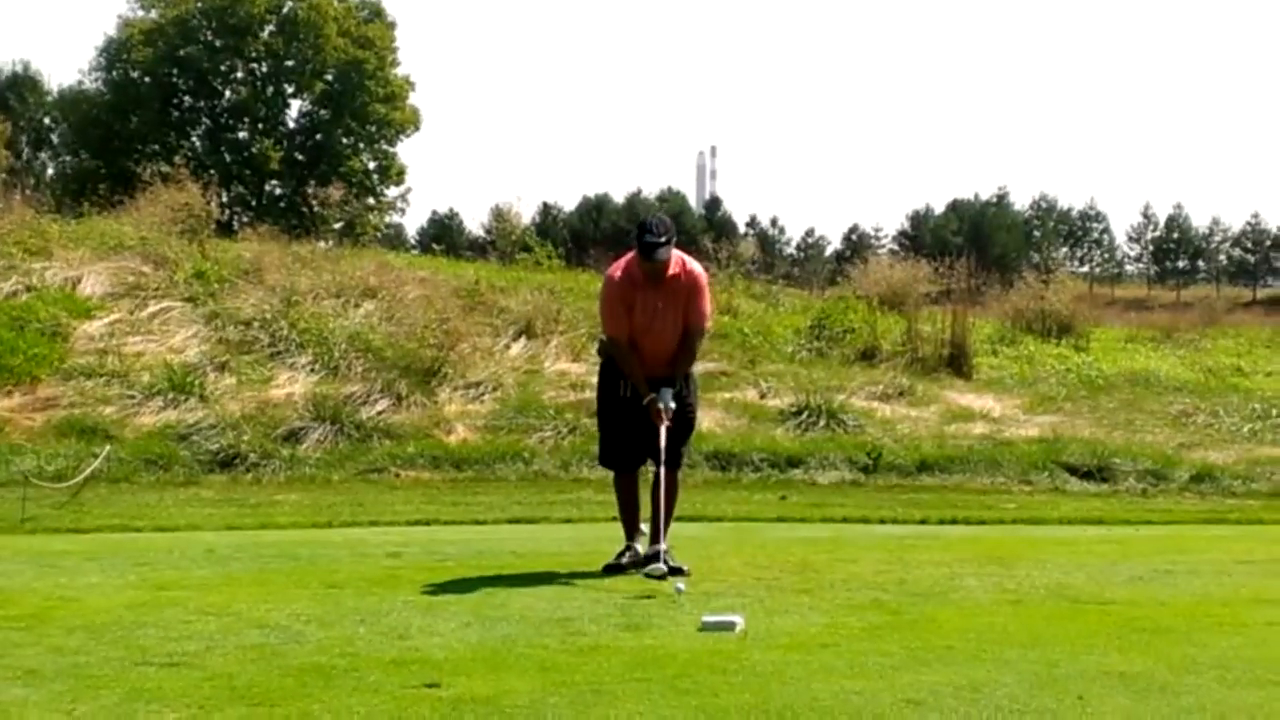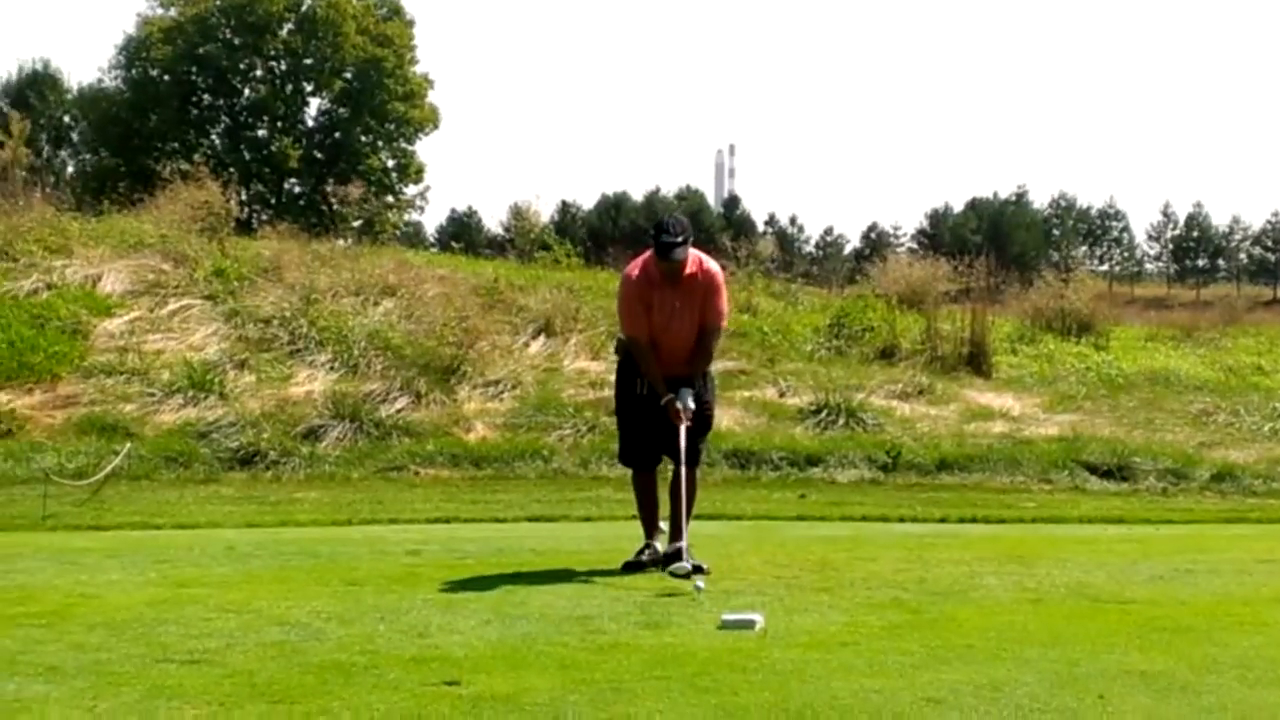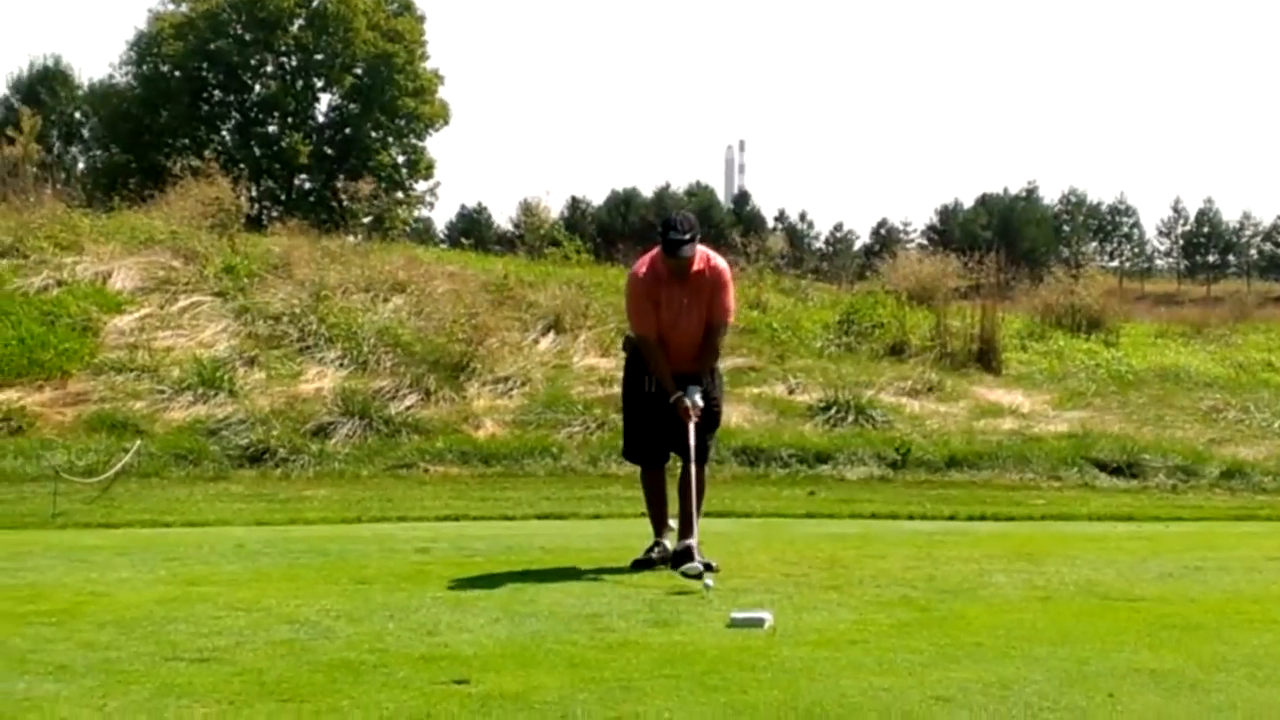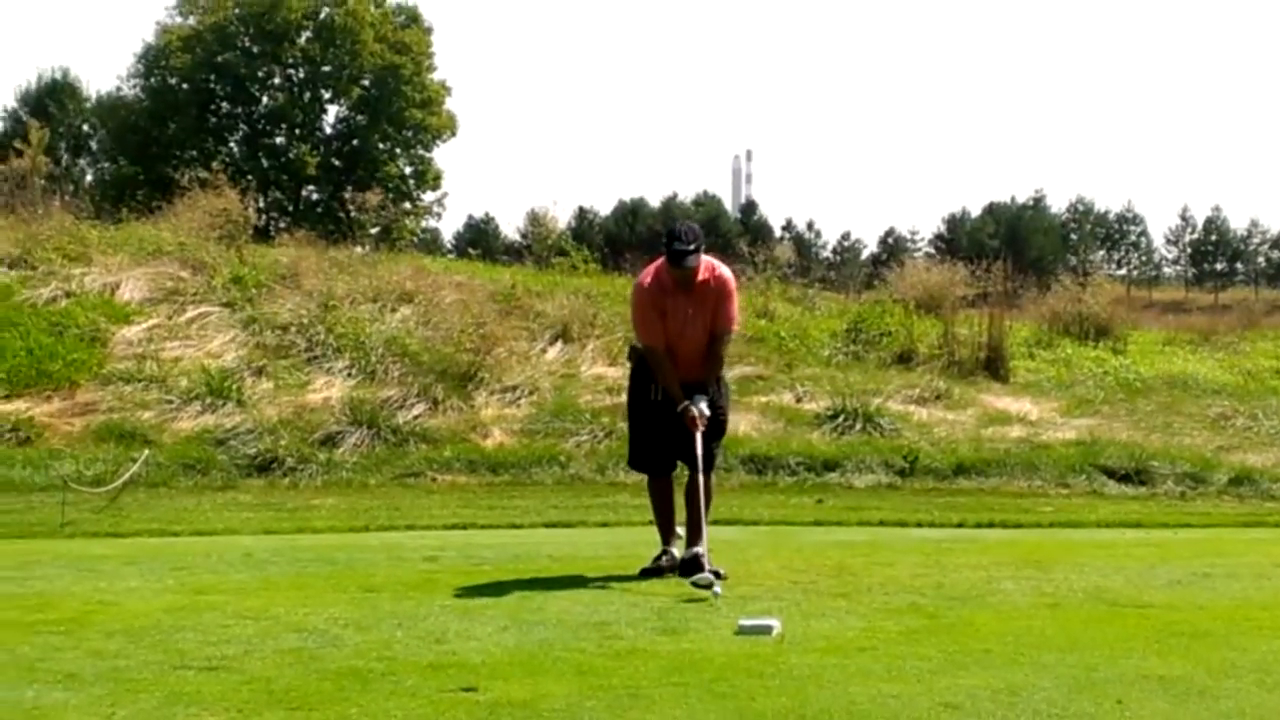
dt=0.1s
person 1, frame 1
left shoulder: (693, 274)
right shoulder: (616, 279)
left elbow: (694, 335)
right elbow: (619, 345)
left wrist: (670, 387)
right wrist: (647, 396)
left hip: (674, 378)
right hip: (624, 377)
left knee: (669, 464)
right knee: (624, 463)
left ankle: (658, 548)
right ankle: (632, 545)
person 1, frame 2
left shoulder: (710, 274)
right shoulder: (634, 279)
left elbow: (710, 335)
right elbow: (638, 345)
left wrist: (689, 388)
right wrist: (665, 397)
left hip: (692, 375)
right hip: (642, 375)
left knee: (688, 461)
right knee: (642, 461)
left ankle: (678, 546)
right ankle: (651, 543)
person 1, frame 3
left shoulder: (717, 270)
right shoulder: (641, 276)
left elbow: (716, 332)
right elbow: (647, 342)
left wrist: (697, 385)
right wrist: (674, 394)
left hip: (699, 372)
right hip: (651, 372)
left knee: (696, 459)
right knee: (651, 458)
left ankle: (687, 544)
right ankle: (660, 541)
person 1, frame 4
left shoulder: (722, 279)
right shoulder: (647, 287)
left elbow: (720, 342)
right elbow: (654, 353)
left wrist: (703, 396)
right wrist: (681, 404)
left hip: (705, 380)
right hip: (655, 382)
left knee: (702, 467)
right knee: (658, 468)
left ankle: (694, 551)
right ankle: (668, 549)
